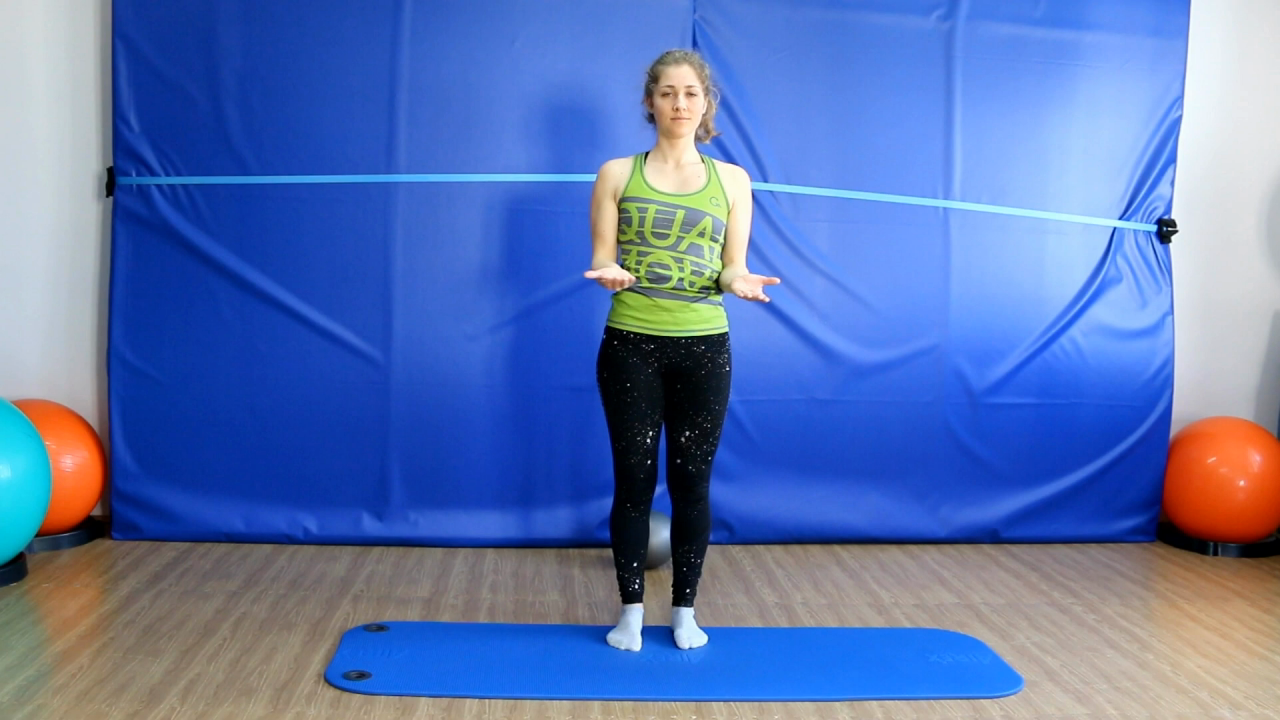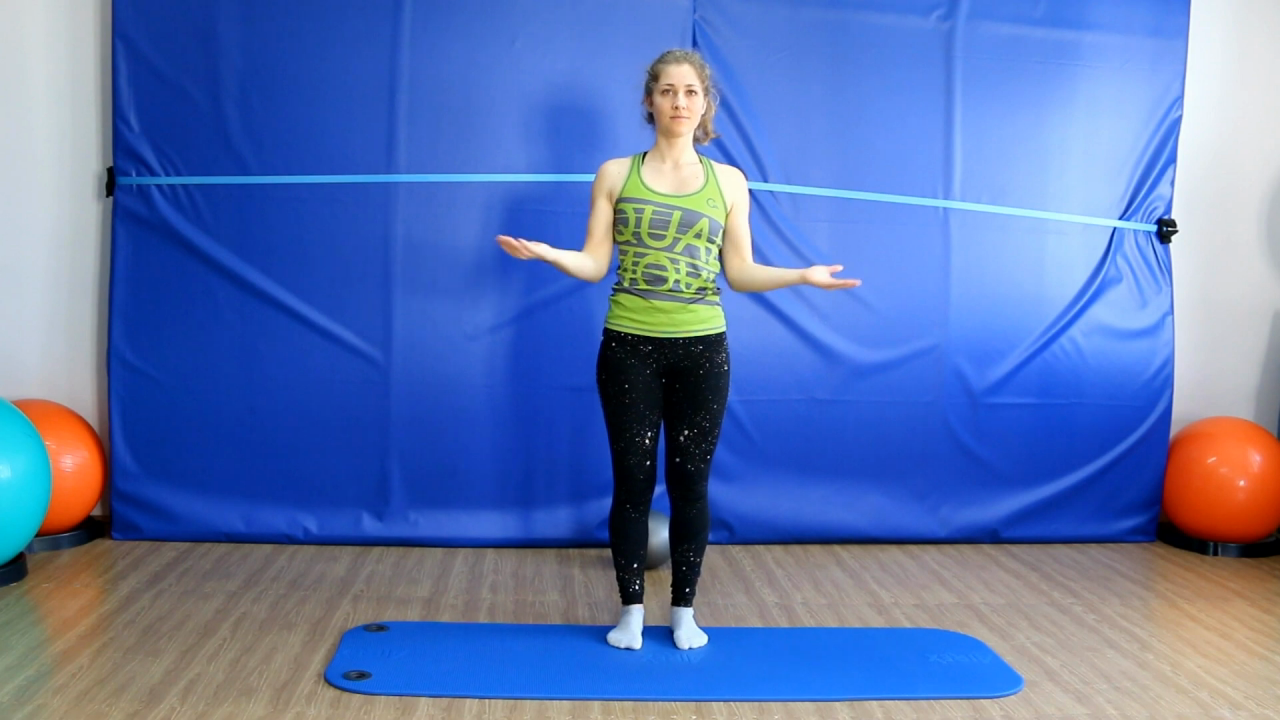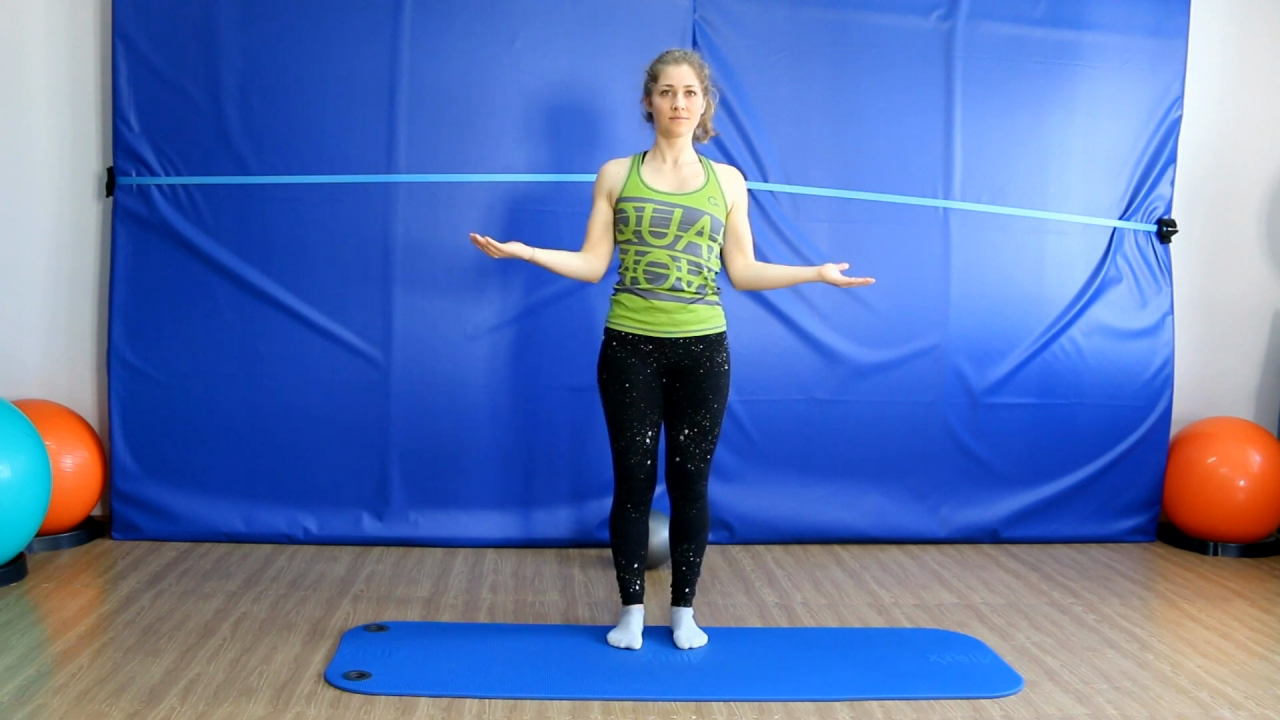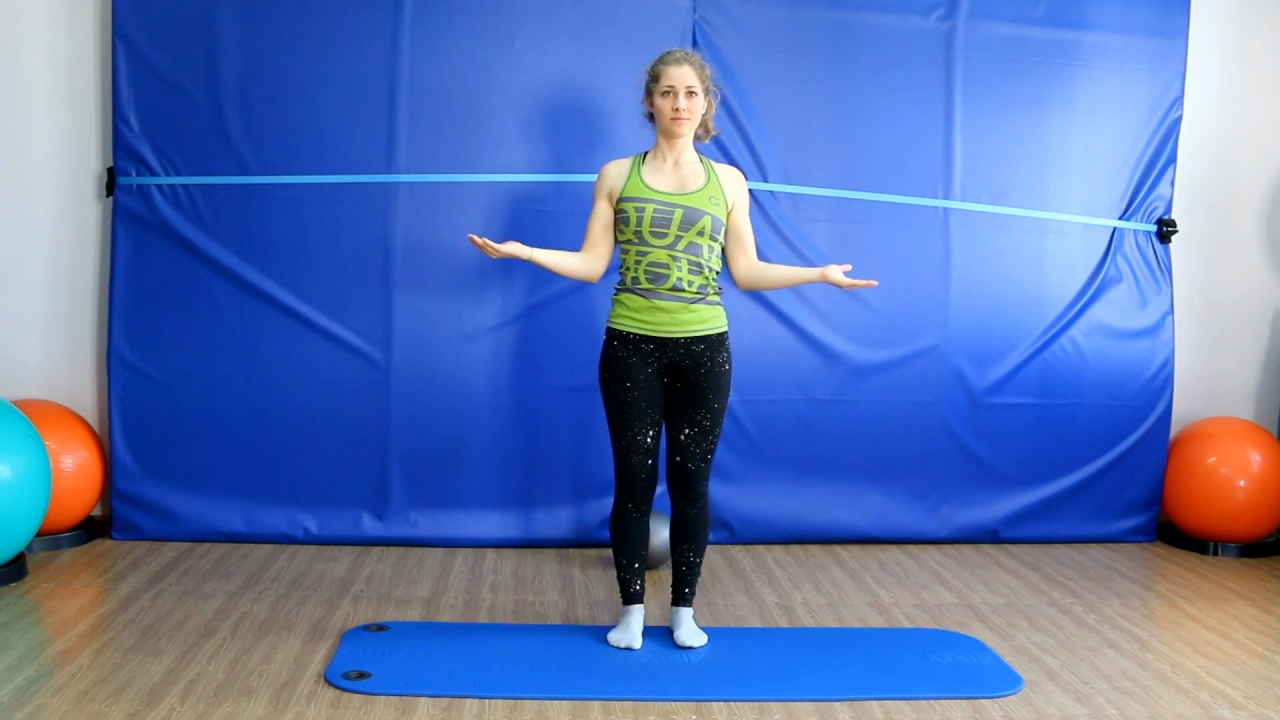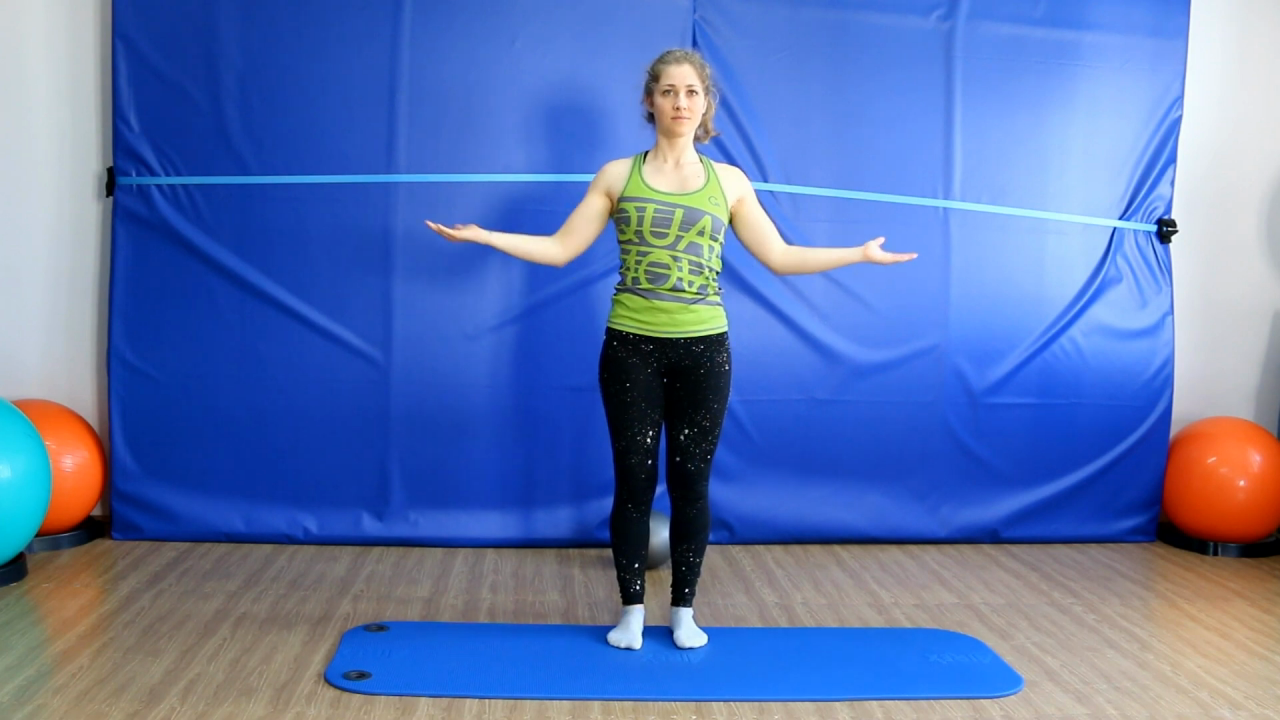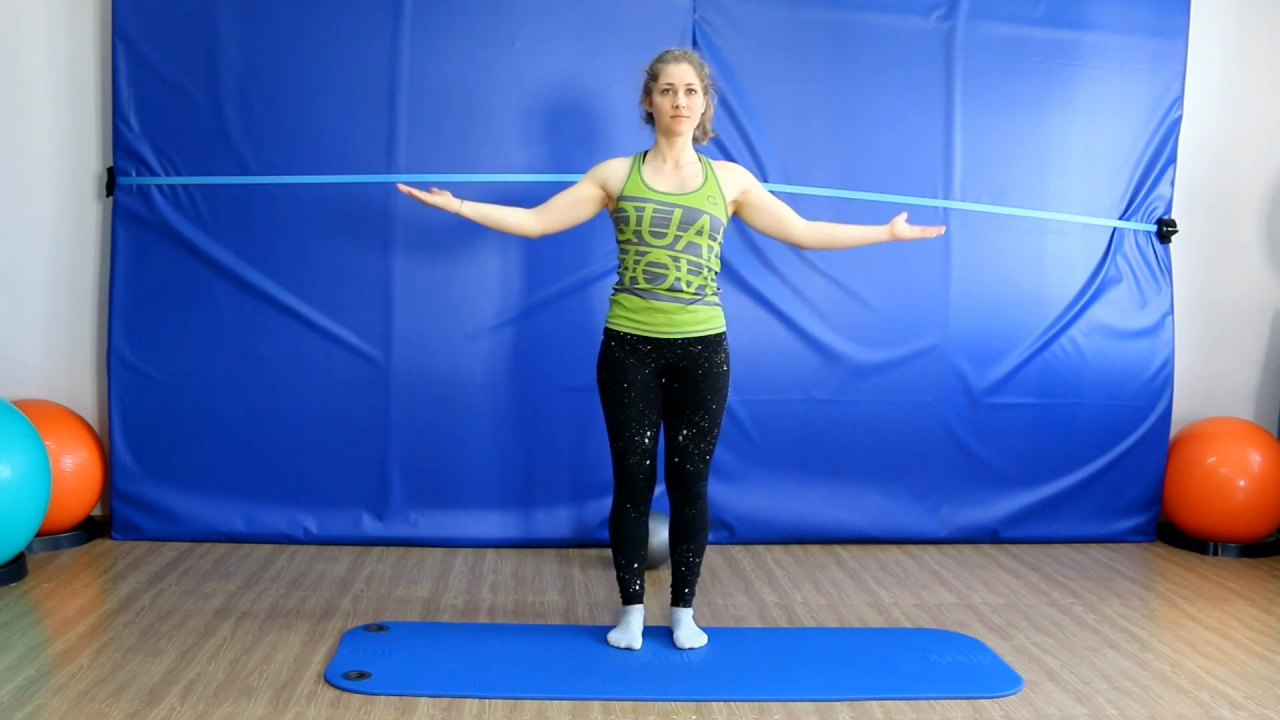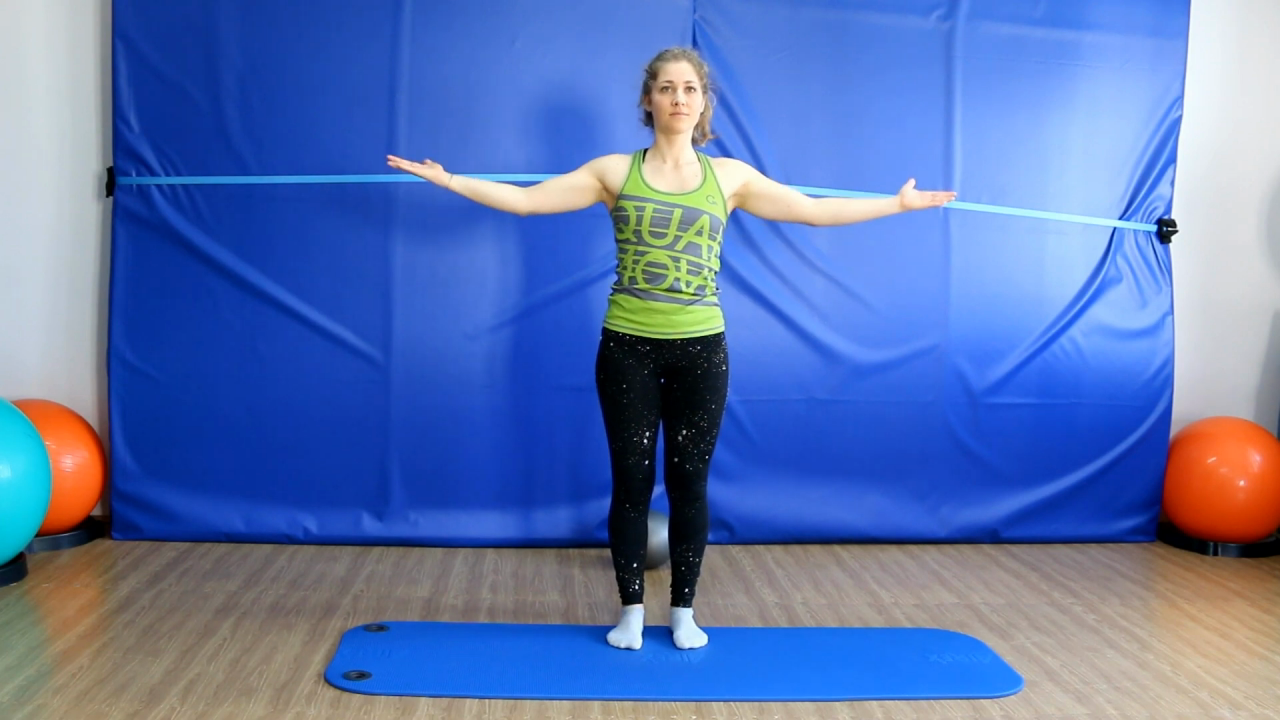
dt=0.4s
person 1, frame 1
left shoulder: (731, 180)
right shoulder: (616, 173)
left elbow: (732, 267)
right elbow: (602, 259)
left wrist: (741, 282)
right wrist: (611, 274)
left hip: (704, 347)
right hip: (630, 346)
left knee: (691, 481)
right knee: (633, 479)
left ankle: (684, 610)
right ankle: (630, 609)
person 1, frame 2
left shoulder: (729, 182)
right shoulder: (615, 174)
left elbow: (740, 272)
right elbow: (593, 264)
left wrist: (802, 275)
right wrist: (545, 252)
left hip: (701, 348)
right hip: (629, 347)
left knee: (690, 482)
right knee: (632, 480)
left ankle: (683, 610)
right ankle: (631, 609)
person 1, frame 3
left shoulder: (728, 181)
right shoulder: (616, 174)
left elbow: (743, 271)
right elbow: (592, 265)
left wrist: (817, 272)
right wrist: (525, 251)
left hip: (703, 348)
right hip: (630, 346)
left knee: (690, 482)
right knee: (633, 480)
left ankle: (684, 610)
right ankle: (631, 609)
person 1, frame 4
left shoulder: (729, 181)
right shoulder: (617, 175)
left elbow: (746, 272)
right elbow: (591, 264)
left wrist: (821, 274)
right wrist: (522, 251)
left hip: (704, 348)
right hip: (632, 347)
left knee: (691, 482)
right knee: (634, 480)
left ankle: (684, 610)
right ankle: (631, 609)
person 1, frame 5
left shoulder: (730, 181)
right shoulder: (617, 175)
left elbow: (780, 257)
right elbow: (559, 249)
left wrist: (860, 254)
right wrist: (484, 236)
left hip: (704, 348)
right hip: (631, 347)
left knee: (691, 482)
right knee: (634, 480)
left ankle: (683, 610)
right ankle: (631, 609)
person 1, frame 6
left shoulder: (730, 179)
right shoulder: (616, 174)
left elbow: (804, 232)
right elbow: (533, 222)
left wrist: (886, 232)
right wrist: (456, 204)
left hip: (702, 348)
right hip: (629, 347)
left knee: (690, 483)
right knee: (633, 481)
left ankle: (683, 610)
right ankle: (631, 610)
person 1, frame 7
left shoulder: (730, 176)
right shoulder: (614, 170)
left elbow: (816, 210)
right elbow: (524, 199)
left wrist: (895, 202)
right wrist: (448, 179)
left hip: (700, 348)
right hip: (628, 347)
left knee: (689, 482)
right knee: (631, 481)
left ankle: (683, 610)
right ankle: (631, 609)
